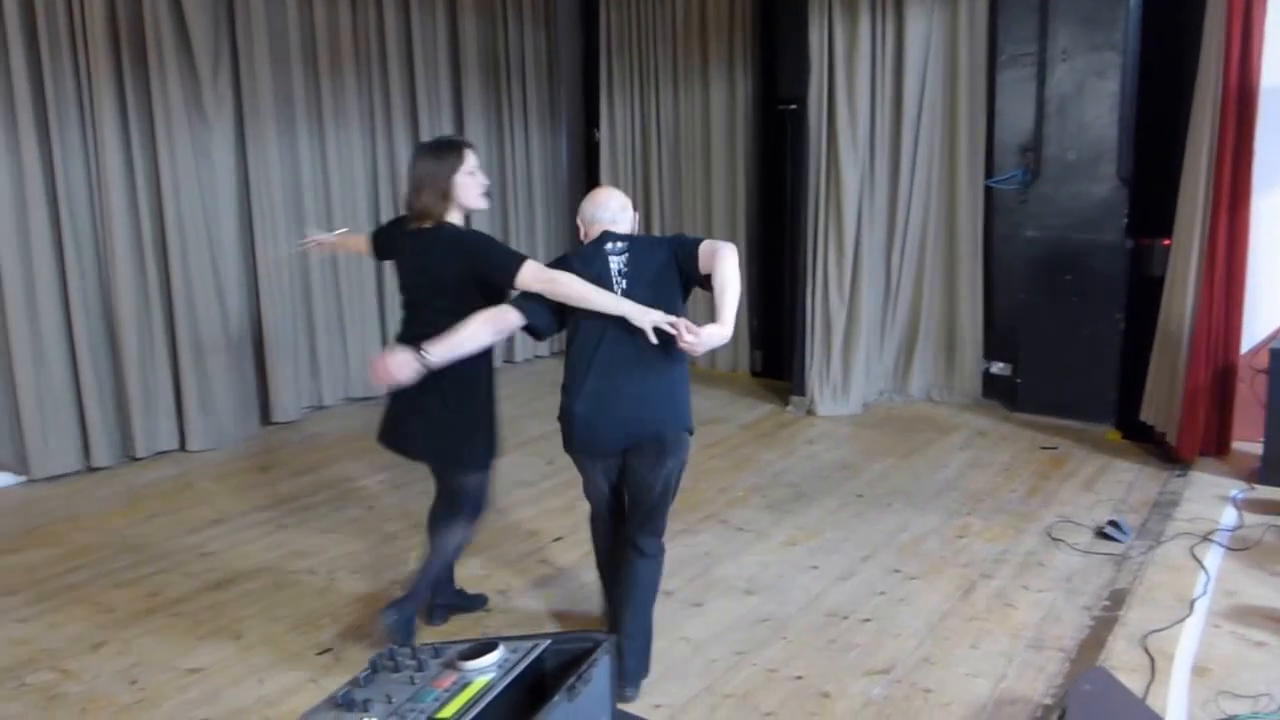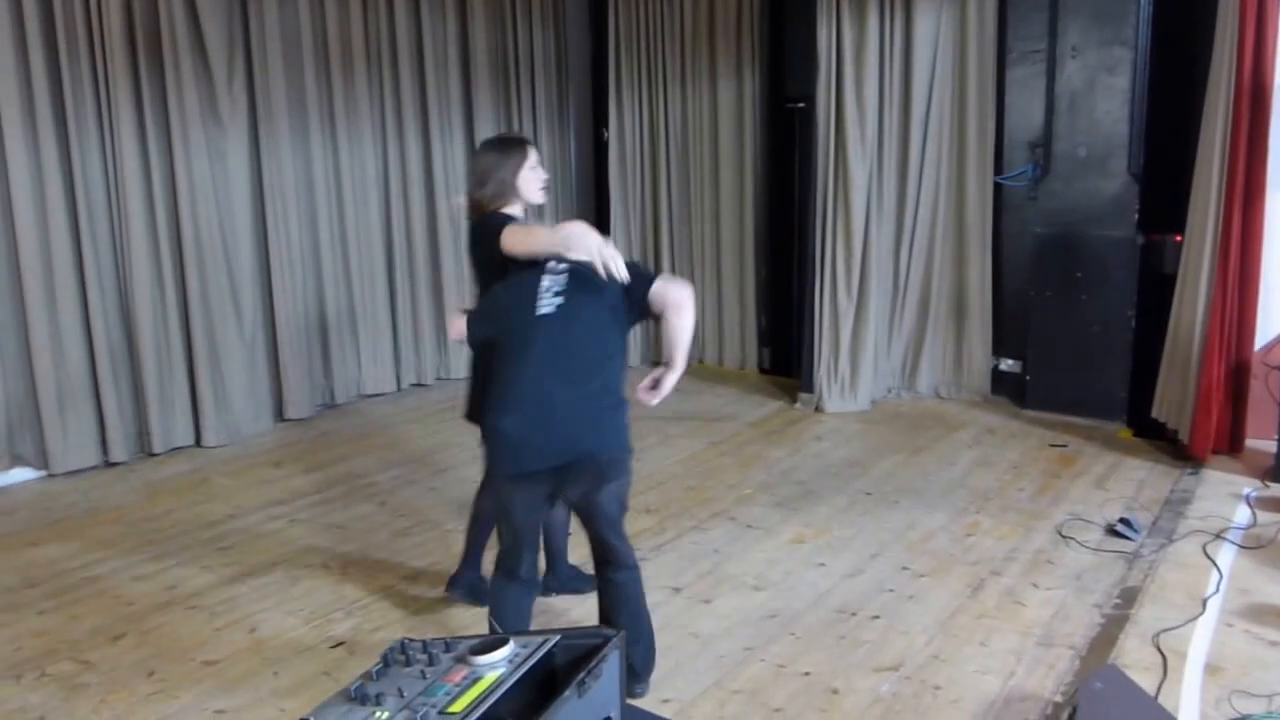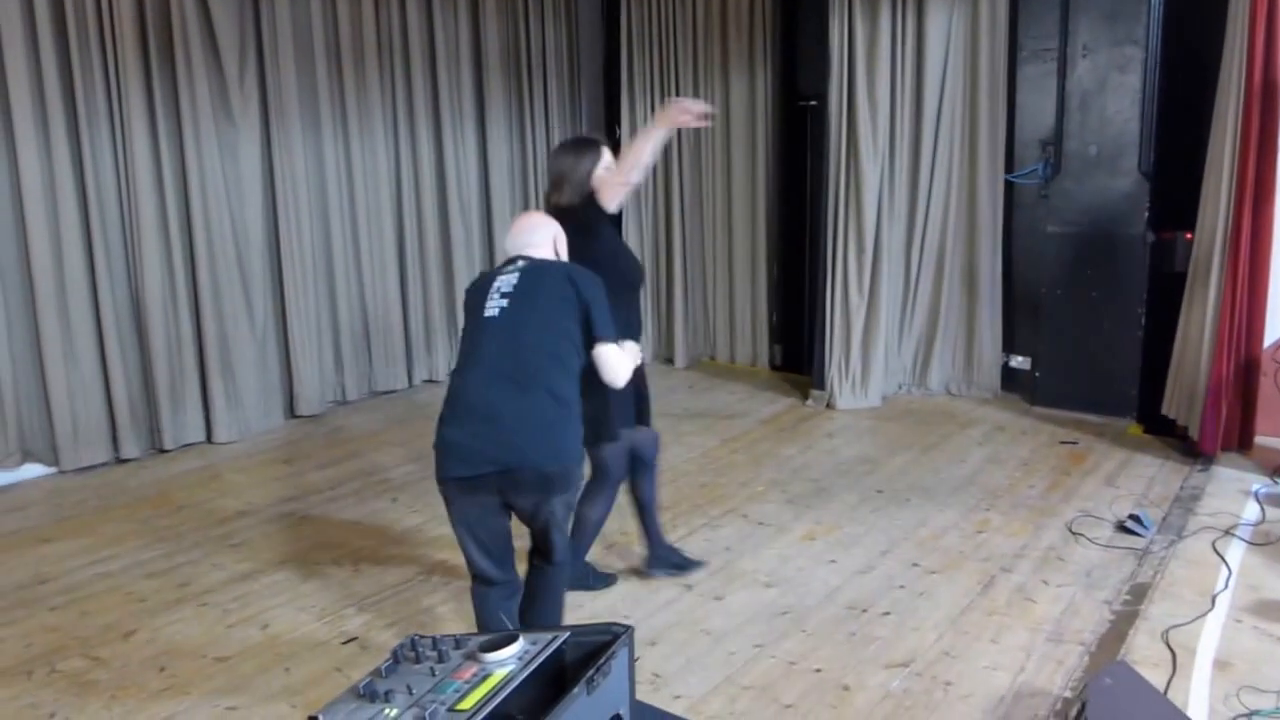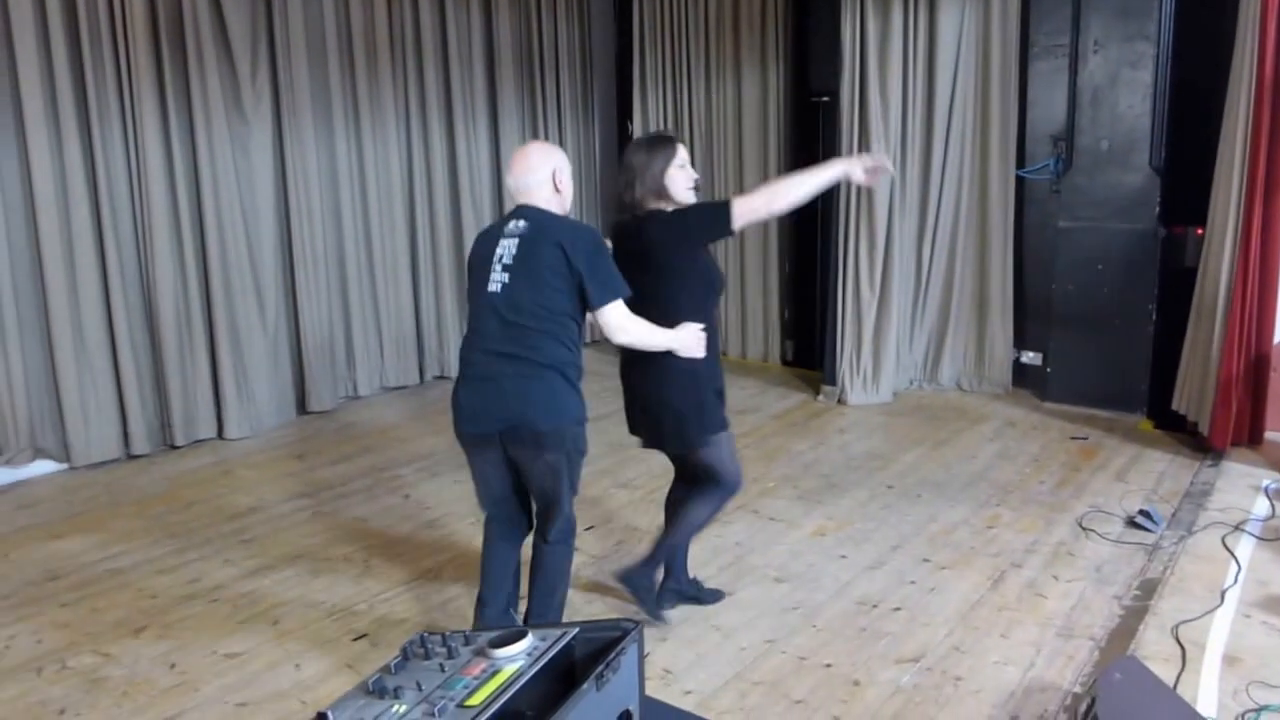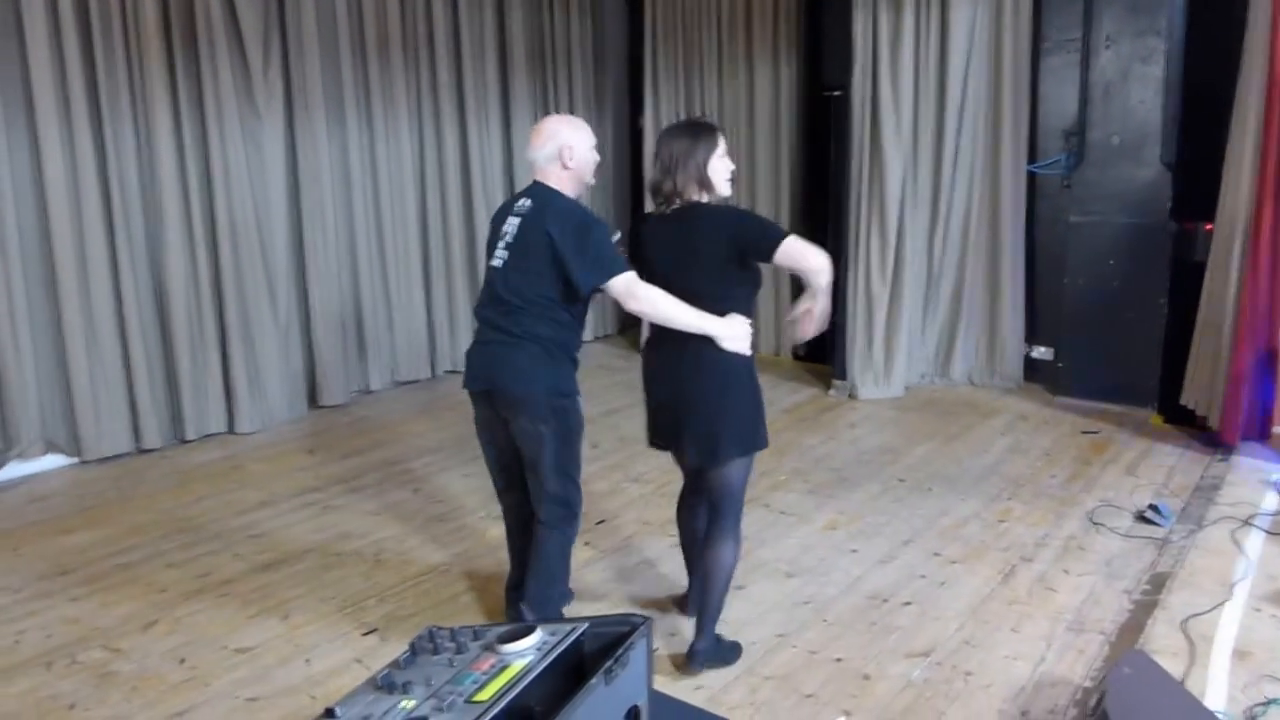
dt=0.4s
person 1, frame 1
left shoulder: (404, 234)
right shoulder: (469, 249)
left elbow: (361, 241)
right elbow: (548, 282)
left wrist: (329, 240)
right wrist: (631, 309)
left hip: (419, 381)
right hip: (458, 387)
left knee: (452, 491)
right knee: (468, 503)
left ankle: (440, 595)
right ankle: (406, 608)
person 1, frame 2
left shoulder: (489, 224)
right shoulder: (503, 228)
right elbow: (522, 240)
right wrist: (576, 240)
left ankle: (468, 574)
right ankle: (556, 570)
person 1, frame 3
left shoulder: (587, 227)
right shoulder: (580, 225)
right elbow: (622, 181)
right wrist: (664, 123)
right hip: (593, 370)
left knee: (643, 450)
right knee: (610, 468)
left ankle: (658, 551)
right ankle: (569, 565)
person 1, frame 4
left shoulder: (631, 233)
right shoulder: (674, 228)
right elbow: (767, 202)
right wrist: (841, 167)
left hip: (660, 370)
right hip: (674, 375)
left knee: (694, 475)
right knee: (724, 479)
left ankle: (674, 581)
right ankle: (645, 571)
person 1, frame 5
left shoulder: (647, 231)
right shoulder: (727, 223)
right elbow: (814, 261)
right wrist: (818, 299)
left hip: (666, 371)
right hip: (717, 376)
left knee: (698, 483)
right knee: (725, 509)
left ankle: (697, 589)
right ankle: (705, 640)
person 2, frame 1
left shoulder: (567, 268)
right shoulder: (670, 251)
left elbow: (502, 320)
right elbow: (722, 253)
left wrist: (423, 358)
right wrist: (722, 326)
left hip: (591, 421)
right hip: (661, 420)
left knee: (607, 521)
right knee: (644, 539)
left ankle: (622, 612)
right ankle: (627, 668)
person 2, frame 2
left shoulder: (513, 288)
right shoulder: (614, 280)
left elbow: (459, 329)
right elbow: (677, 295)
left wrist: (469, 318)
right wrist: (672, 369)
left hip: (520, 445)
right hip: (595, 444)
left knee: (515, 567)
right knee: (614, 555)
right ankle: (634, 670)
person 2, frame 3
left shoulder: (481, 288)
right shoulder: (580, 281)
right elbow: (615, 375)
right wrist: (629, 357)
left hip: (462, 451)
right hip: (546, 451)
left knee: (490, 577)
right knee: (552, 551)
person 2, frame 4
left shoulder: (485, 242)
right shoulder: (577, 239)
right elbow: (619, 330)
right wrist: (673, 339)
left hip: (476, 406)
right hip: (546, 409)
left knee: (504, 521)
right knee: (555, 526)
left ankle: (494, 636)
person 2, frame 5
left shoulder: (511, 211)
right shoulder: (574, 222)
right elbow: (635, 297)
left wrist: (605, 254)
right wrist: (717, 327)
left hip: (485, 372)
right hip: (538, 380)
left knee: (515, 493)
right knee: (557, 504)
left ankle: (524, 600)
right ankle: (540, 625)
